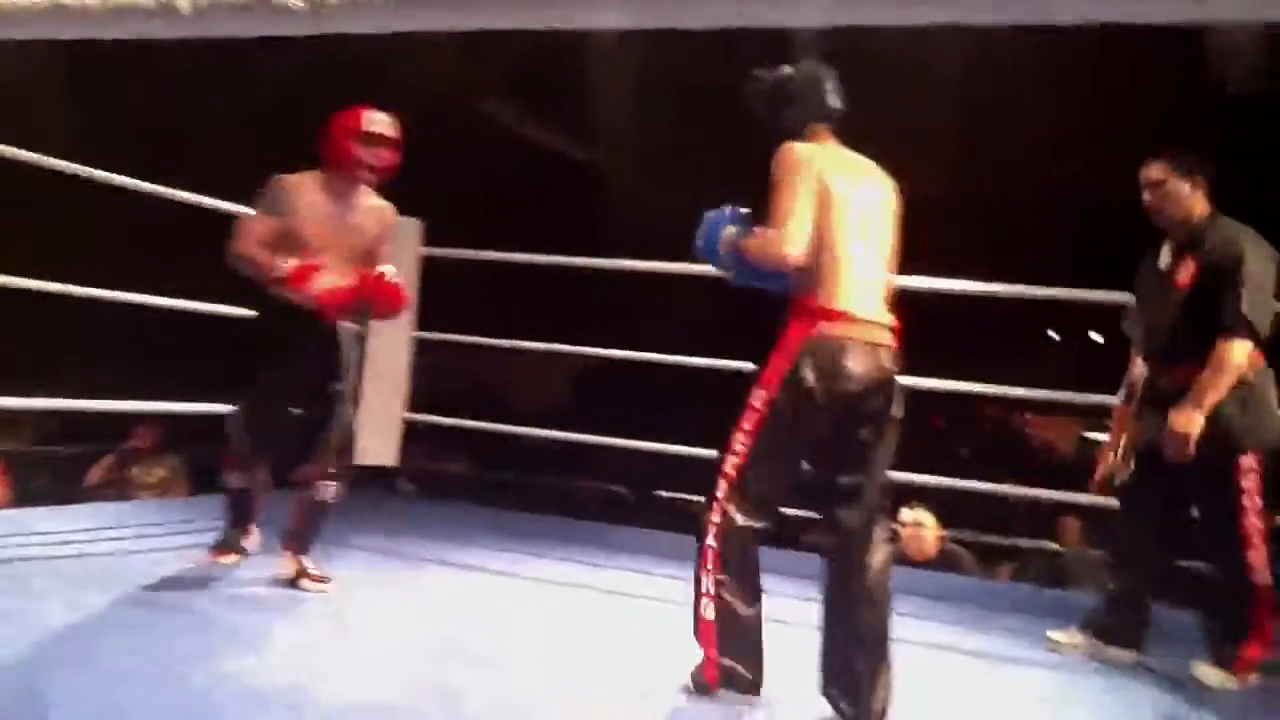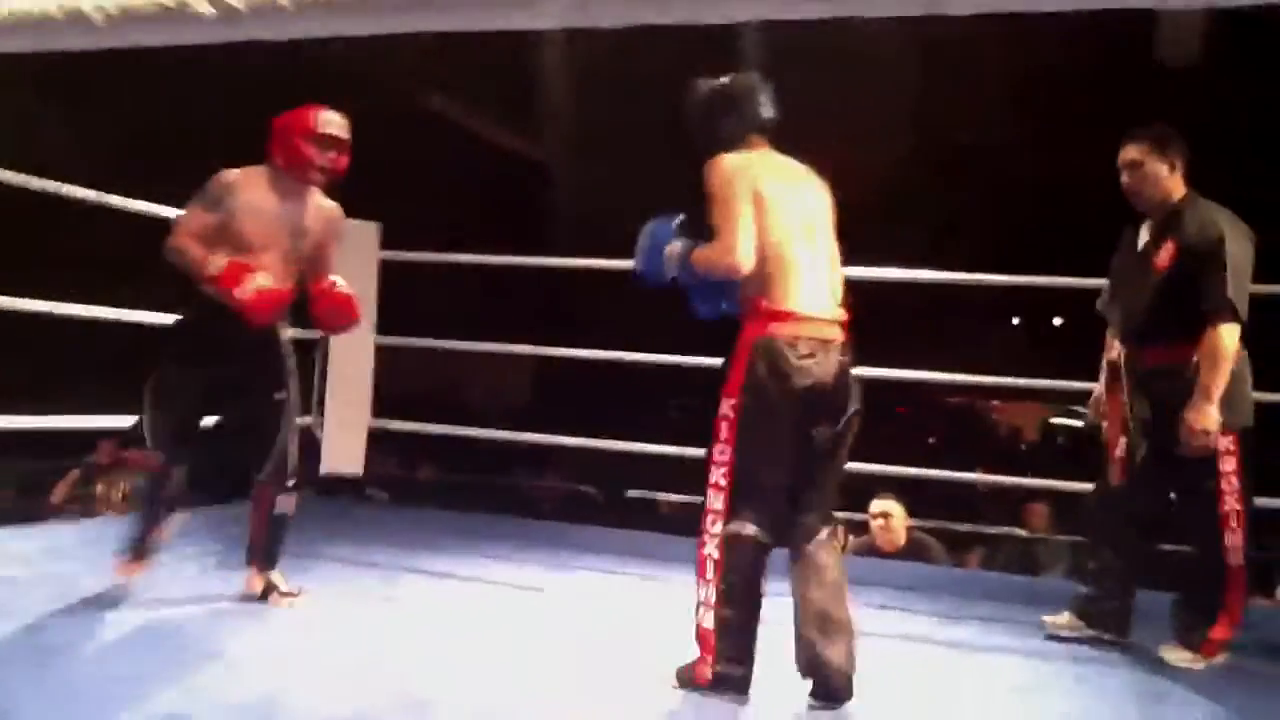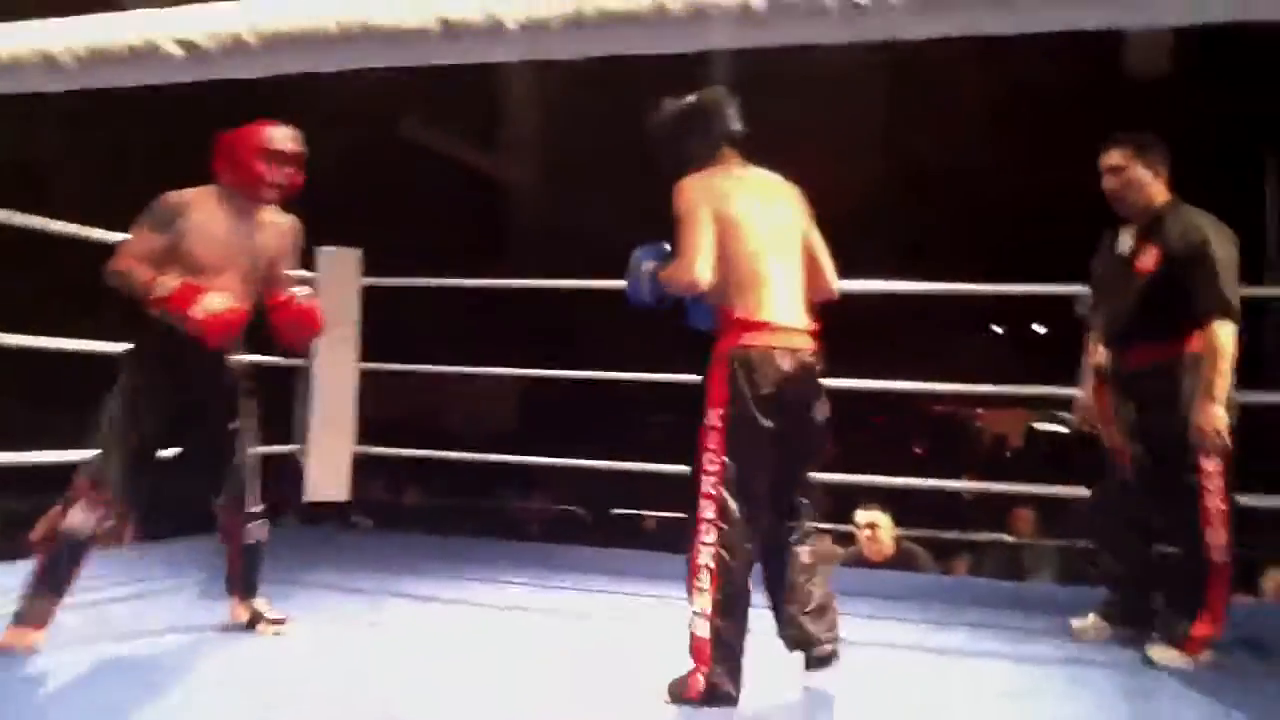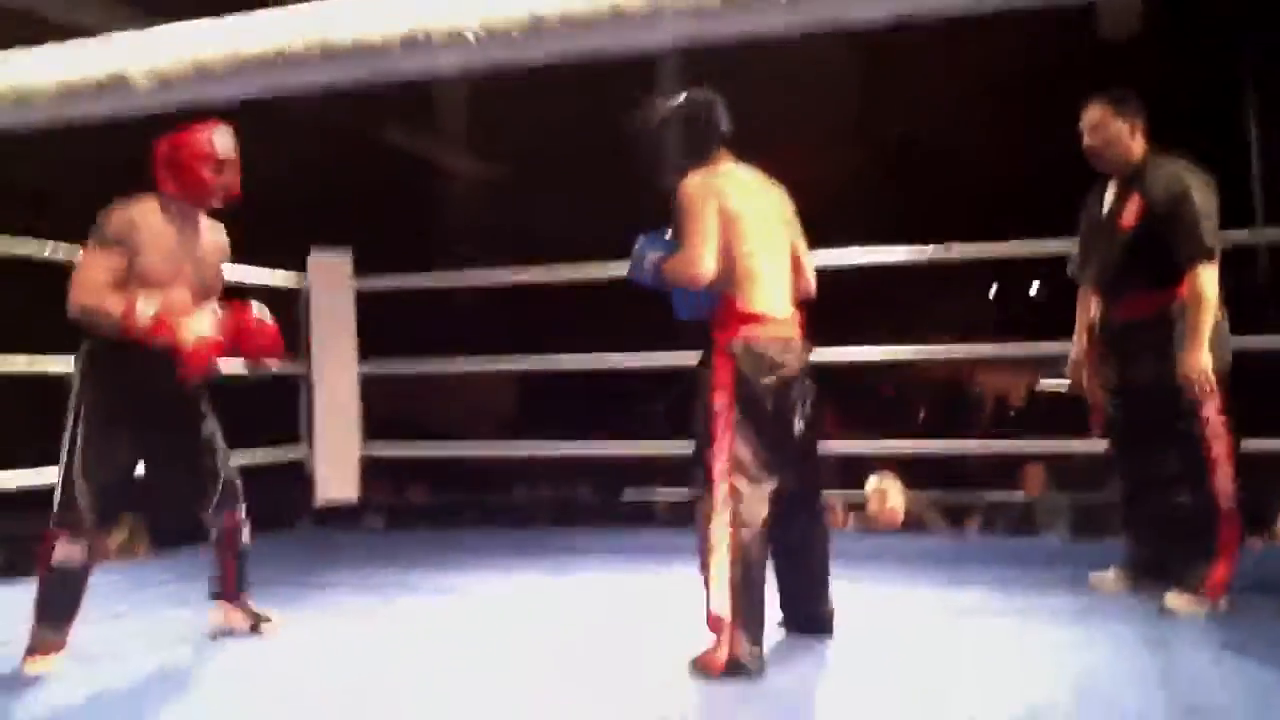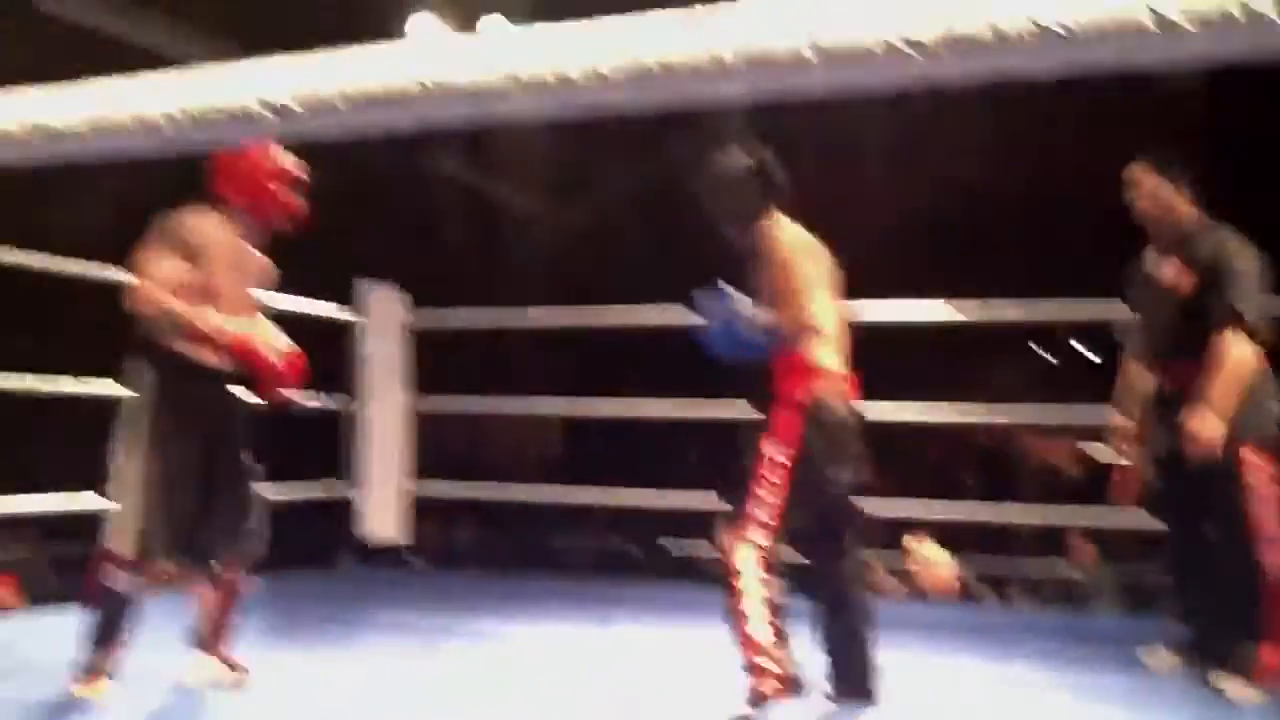
dt=0.2s
person 1, frame 1
left shoulder: (798, 156)
right shoulder: (879, 179)
left elbow: (787, 250)
left wrist: (730, 240)
left hip: (819, 345)
right hip: (878, 353)
left knee: (738, 505)
right knee: (861, 530)
left ankle: (728, 661)
person 1, frame 2
left shoulder: (731, 167)
right shoulder: (810, 180)
left elbow: (737, 259)
left wrist: (675, 255)
left hip: (774, 346)
right hip: (830, 350)
left knee: (735, 512)
right knee: (813, 522)
left ankle: (723, 664)
right ankle: (829, 669)
person 1, frame 3
left shoulder: (697, 187)
right shoulder: (783, 189)
left elbow: (696, 275)
right elbow: (827, 285)
left wrist: (649, 275)
left hip: (748, 357)
right hip: (801, 355)
left knee: (725, 519)
right knee: (789, 510)
left ankle: (715, 674)
right ankle: (816, 635)
person 1, frame 4
left shoulder: (699, 185)
right shoulder: (770, 189)
left elbow: (699, 269)
right elbow: (805, 284)
left wrist: (653, 263)
left hip: (745, 347)
right hip: (789, 344)
left knee: (734, 498)
right knee: (793, 487)
left ankle: (734, 644)
right ankle: (809, 611)
person 1, frame 5
left shoulder: (775, 240)
right shoulder: (798, 241)
left elbow: (809, 319)
left wrist: (743, 322)
right wrist: (749, 329)
left hip: (807, 400)
right hip: (834, 399)
left knee: (748, 537)
right knee: (834, 543)
left ankle: (772, 666)
person 2, frame 1
right shoulder: (1159, 257)
left wrist: (1195, 409)
right wrist: (1131, 397)
left hip: (1224, 420)
right hip: (1162, 413)
left knee: (1234, 541)
right knee: (1139, 525)
left ankle: (1236, 653)
right ankle: (1116, 629)
person 2, frame 2
left shoulder: (1216, 230)
right shoulder: (1135, 238)
left elbow: (1226, 323)
right elbow: (1119, 320)
left wrist: (1206, 402)
right wrist: (1108, 379)
left hip: (1199, 404)
right hip: (1144, 398)
left knee: (1211, 521)
right knee: (1119, 505)
left ankle: (1203, 634)
right ankle: (1102, 611)
person 2, frame 3
left shoulder: (1196, 233)
right shoulder: (1113, 244)
left elbow: (1219, 322)
right elbow: (1100, 325)
left wrist: (1212, 399)
right wrist: (1092, 383)
left hip: (1183, 401)
right hip: (1128, 402)
left knee: (1195, 519)
right knee: (1118, 508)
left ankle: (1190, 631)
right ankle: (1127, 609)
person 2, frame 4
left shoulder: (1177, 183)
right shoulder: (1099, 200)
left elbow: (1203, 267)
right elbow: (1090, 279)
left wrist: (1198, 344)
right wrist: (1082, 340)
left hip: (1174, 349)
right hip: (1123, 352)
left knee: (1201, 464)
right knee: (1135, 461)
left ankle: (1206, 577)
right ankle: (1150, 560)
person 2, frame 5
left shoulder: (1223, 250)
right shoulder: (1149, 265)
right elbow: (1140, 349)
left wrist: (1209, 408)
right wrist: (1129, 412)
left hip: (1227, 418)
right hip: (1173, 419)
right knee: (1187, 534)
right ankle: (1208, 639)
person 3, frame 1
left shoulder: (382, 215)
right shoulder: (291, 191)
right elbow: (242, 251)
left wrist: (382, 290)
right wrist: (295, 274)
left hip: (328, 335)
right hip: (279, 325)
left knee: (321, 452)
right knee: (248, 441)
left ankle: (297, 555)
right ankle: (241, 532)
person 3, frame 2
left shoulder: (328, 216)
right shoulder: (232, 186)
left elbow: (318, 282)
right elbow: (178, 243)
left wrist: (334, 303)
right wrist: (229, 275)
left hip: (265, 339)
right hip: (208, 327)
left knee: (278, 462)
right knee: (160, 444)
left ankle: (262, 571)
right ankle: (147, 533)
person 3, frame 3
left shoulder: (283, 231)
right shoulder: (180, 207)
left elbow: (281, 300)
right elbow: (121, 267)
left wrist: (297, 315)
right wrist: (181, 296)
left hip: (217, 365)
right hip: (160, 353)
left knee: (241, 490)
right knee: (105, 488)
left ankle: (245, 600)
person 3, frame 4
left shoulder: (215, 239)
right shoulder: (127, 221)
right elbow: (83, 300)
left wrist: (246, 329)
right wrist: (163, 324)
left hip: (177, 377)
right hip: (114, 371)
left knee: (226, 493)
right knee: (83, 512)
left ankle: (232, 604)
right ankle: (48, 638)
person 3, frame 5
left shoulder: (256, 261)
right shoulder: (193, 230)
right elbow: (148, 300)
left wrist: (264, 358)
right wrist: (229, 334)
left hip: (216, 395)
right hip: (167, 384)
left knee: (232, 529)
right knee: (143, 533)
left ankle: (212, 648)
right ankle: (98, 660)
